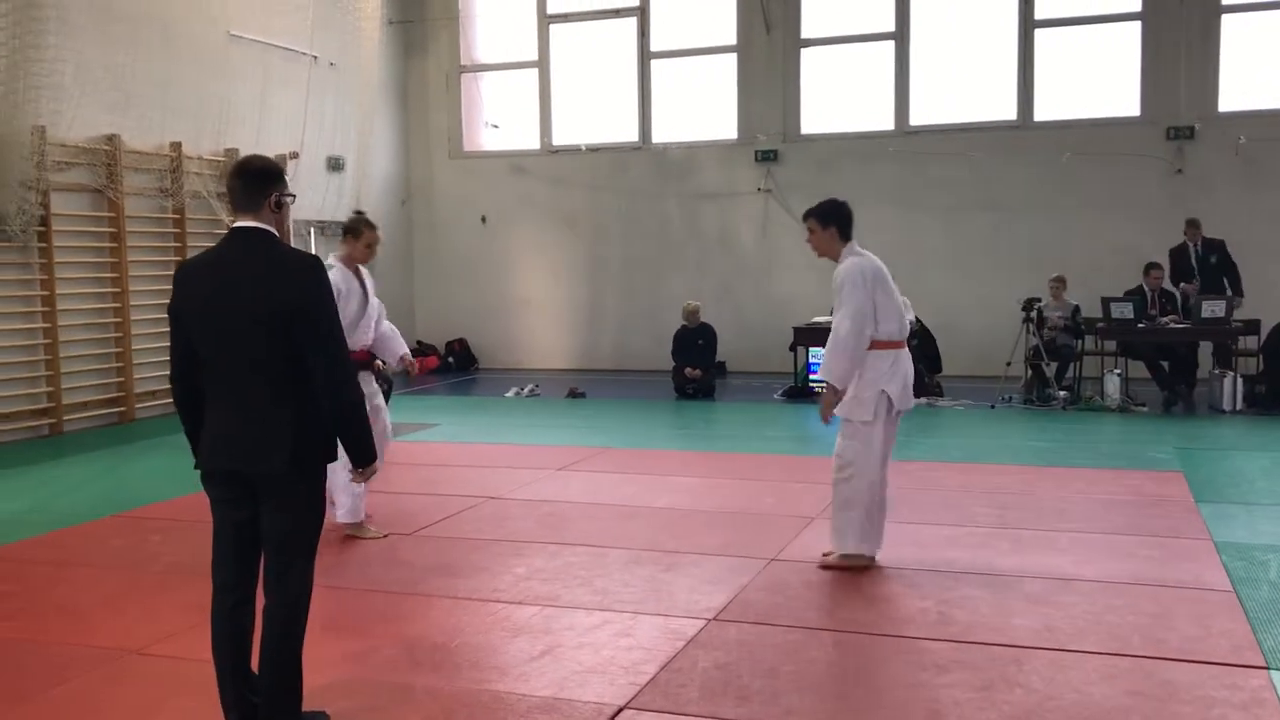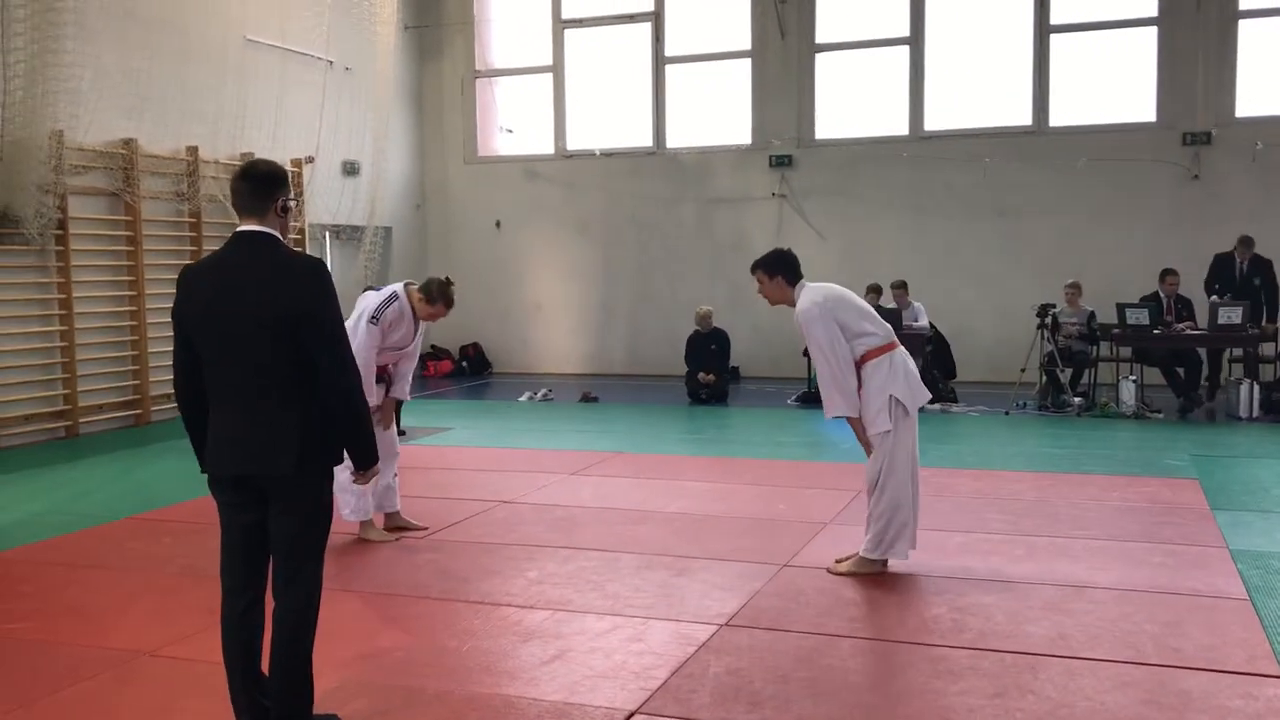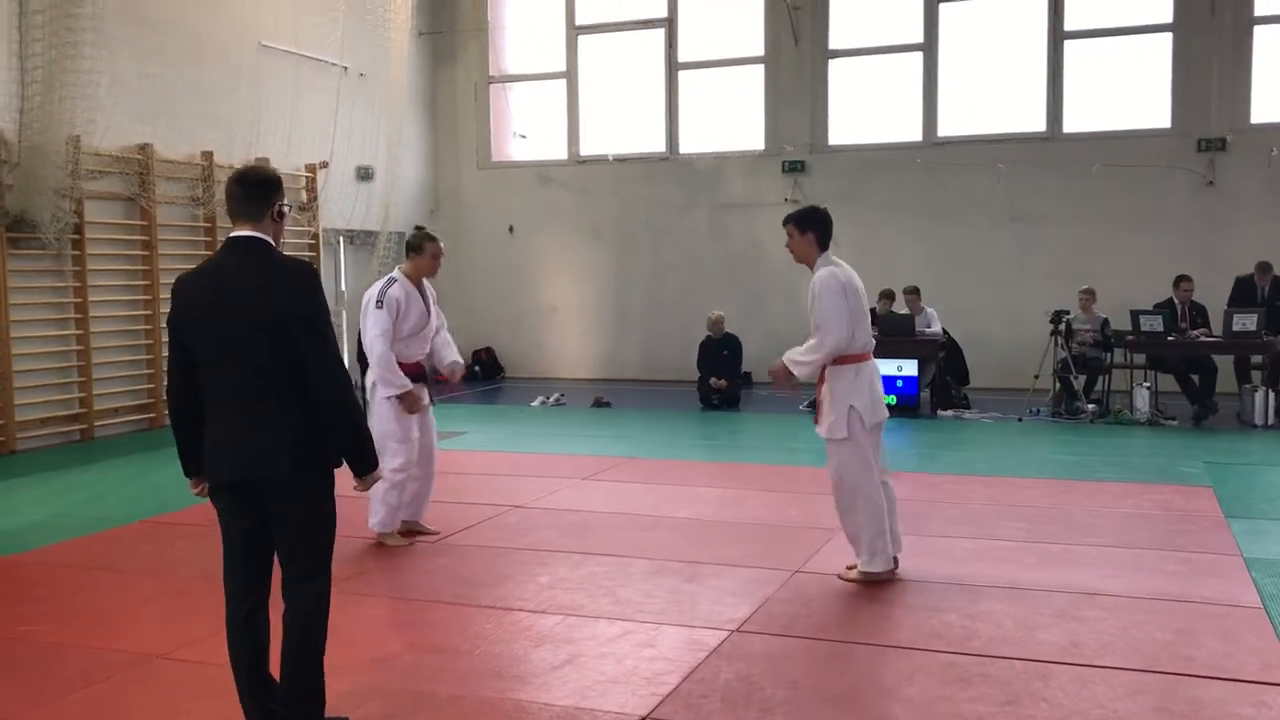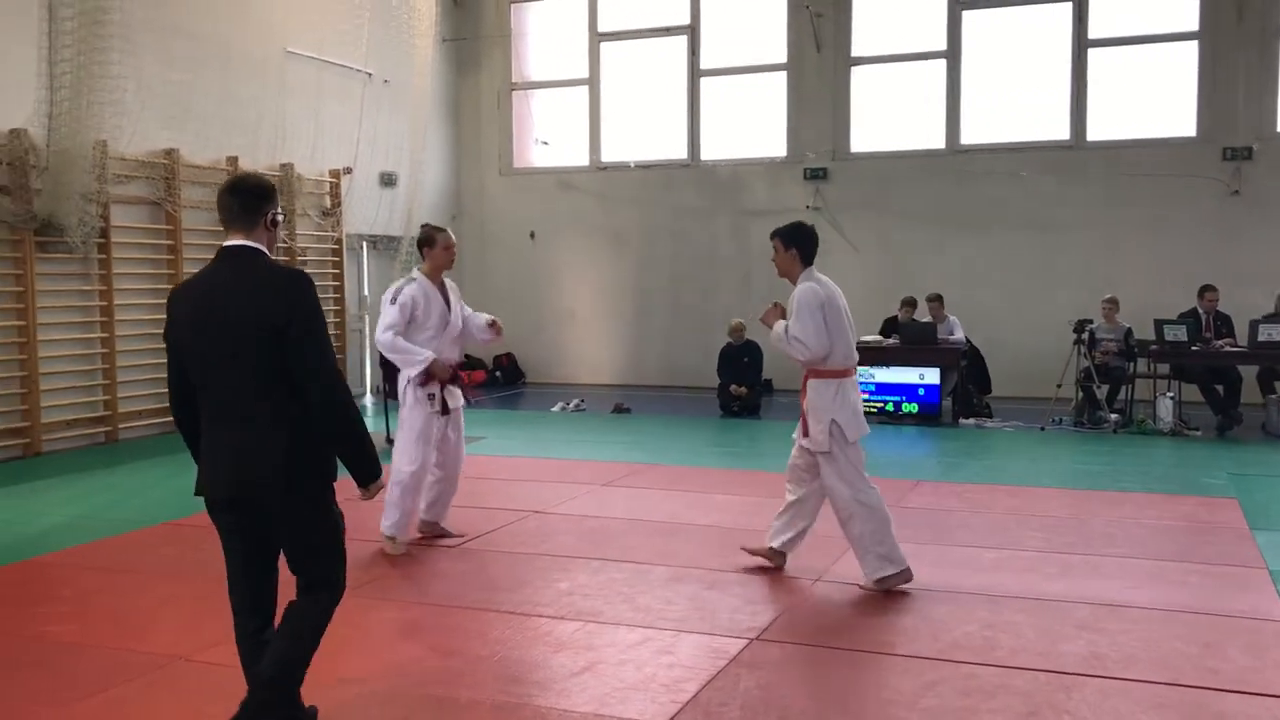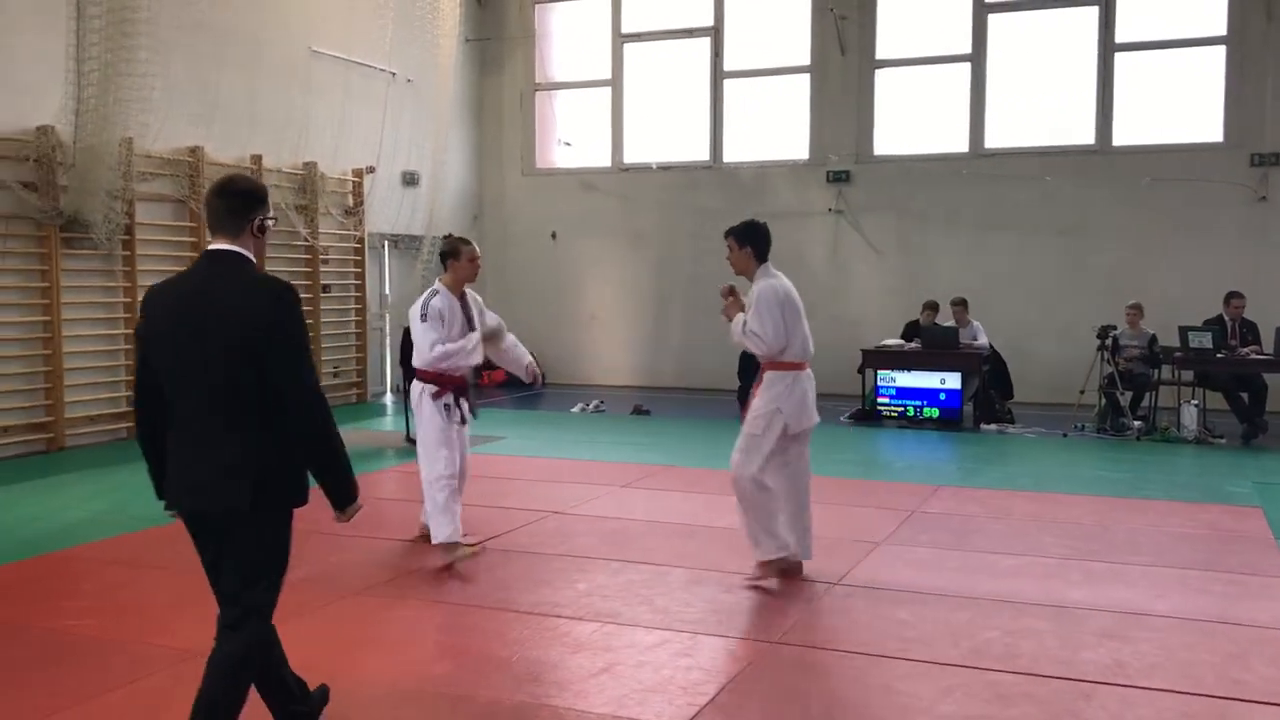
dt=0.4s
person 1, frame 1
left shoulder: (192, 275)
right shoulder: (300, 270)
left elbow: (183, 376)
right elbow: (334, 371)
right wrist: (361, 447)
left hip: (223, 453)
right hip: (292, 453)
left knee: (231, 584)
right knee: (285, 587)
person 1, frame 2
left shoulder: (195, 279)
right shoulder: (304, 273)
left elbow: (187, 381)
right elbow: (338, 373)
left wrist: (207, 448)
right wrist: (363, 449)
left hip: (229, 457)
right hip: (297, 456)
left knee: (240, 588)
right knee: (295, 590)
person 1, frame 3
left shoulder: (190, 286)
right shoulder: (294, 277)
left elbow: (180, 390)
right elbow: (329, 378)
left wrist: (194, 462)
right wrist: (362, 456)
left hip: (226, 462)
right hip: (294, 460)
left knee: (244, 593)
right knee: (305, 588)
person 1, frame 4
left shoulder: (185, 297)
right shoulder: (288, 286)
left elbow: (182, 399)
right elbow: (326, 388)
right wrist: (365, 466)
left hip: (223, 474)
right hip: (291, 469)
left knee: (251, 602)
right knee: (321, 585)
person 1, frame 5
left shoulder: (160, 299)
right shoulder: (271, 297)
left elbow: (146, 406)
right elbow: (305, 406)
left wrist: (167, 480)
right wrist: (342, 488)
left hip: (193, 485)
right hip: (257, 486)
left knee: (244, 608)
right knee: (243, 621)
person 2, frame 1
left shoulder: (851, 269)
right shoulder: (858, 262)
left elbow: (849, 332)
left wrist: (832, 386)
right wrist: (843, 382)
left hip: (878, 369)
right hip: (886, 364)
left knee: (853, 458)
right knee: (867, 458)
left ankle: (855, 547)
right ankle: (859, 543)
person 2, frame 2
left shoulder: (807, 309)
right shoulder: (819, 294)
left elbow: (834, 364)
left wrist: (851, 416)
right wrist: (856, 410)
left hip: (883, 377)
right hip: (887, 371)
left knee: (886, 469)
right knee: (892, 468)
left ankle: (875, 555)
right ankle: (879, 547)
person 2, frame 3
left shoulder: (826, 278)
right shoulder: (838, 272)
left elbow: (831, 338)
left wrist: (791, 363)
right wrist: (799, 362)
left hip: (848, 382)
right hip: (854, 376)
left knee: (855, 476)
right knee: (866, 472)
left ankle: (877, 563)
right ankle: (881, 551)
person 2, frame 4
left shoulder: (808, 292)
right shoulder: (818, 286)
left elbow: (809, 348)
left wrist: (778, 325)
right wrist: (785, 322)
left hip: (829, 397)
right hip: (827, 391)
left knee: (849, 486)
right knee: (802, 474)
left ankle: (890, 566)
right ankle: (778, 547)
person 2, frame 5
left shoulder: (765, 289)
right shoulder: (773, 283)
left elbow: (764, 343)
left wrist: (736, 317)
right wrist: (741, 308)
left hip: (780, 386)
right hip: (792, 382)
left knee: (746, 470)
right knee: (791, 473)
left ankle: (773, 552)
right ankle: (791, 555)
person 3, frame 1
left shoulder: (362, 275)
right shoulder: (328, 279)
left elbow: (378, 323)
left wrist: (400, 352)
left hip: (363, 368)
left knee: (378, 435)
left ankle: (337, 497)
right ankle: (353, 519)
person 3, frame 2
left shoulder: (419, 310)
right shoulder: (380, 306)
left elbow: (407, 359)
right elbow: (361, 358)
left wrist: (391, 400)
right wrist: (367, 406)
left hip: (378, 375)
left knee: (386, 448)
left ankle: (391, 514)
right ankle: (364, 522)
person 3, frame 3
left shoulder: (426, 290)
right shoulder: (387, 292)
left elbow: (438, 332)
right elbow: (377, 348)
left wrist: (452, 363)
right wrist: (404, 390)
left hip: (415, 381)
right hip: (390, 385)
left knee: (424, 455)
right knee: (400, 457)
left ankle: (409, 519)
right ankle: (384, 526)
person 3, frame 4
left shoulder: (449, 288)
right shoulder: (405, 292)
left elbow: (463, 324)
right elbow: (385, 338)
left wrist: (487, 325)
right wrist: (428, 362)
left hip: (448, 385)
right hip: (420, 386)
left knee: (450, 459)
right knee: (413, 461)
left ankle: (429, 521)
right ankle: (392, 531)
person 3, frame 5
left shoulder: (472, 299)
right shoulder: (430, 305)
left elbow: (497, 338)
right elbow: (431, 355)
left wrist: (526, 364)
right wrist: (476, 341)
left hip: (453, 393)
right hip: (432, 395)
left knee: (457, 465)
right knee: (442, 466)
left ankle: (432, 525)
right ankle: (450, 543)
